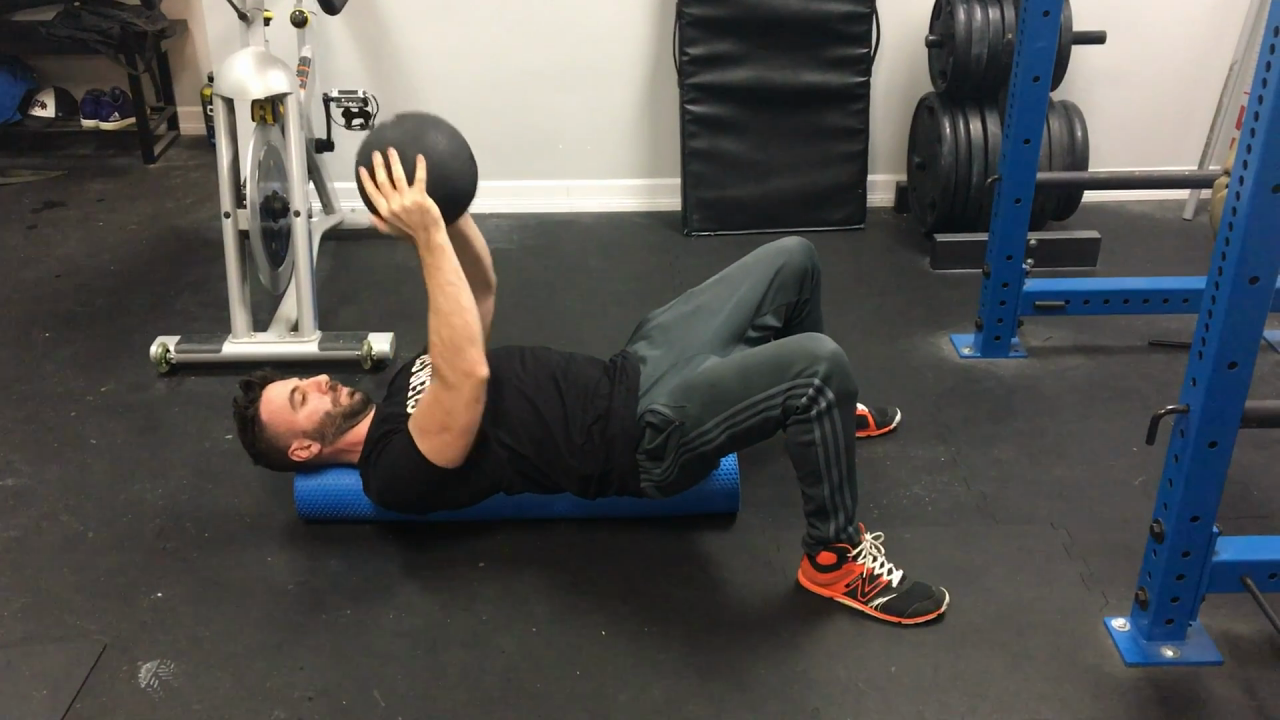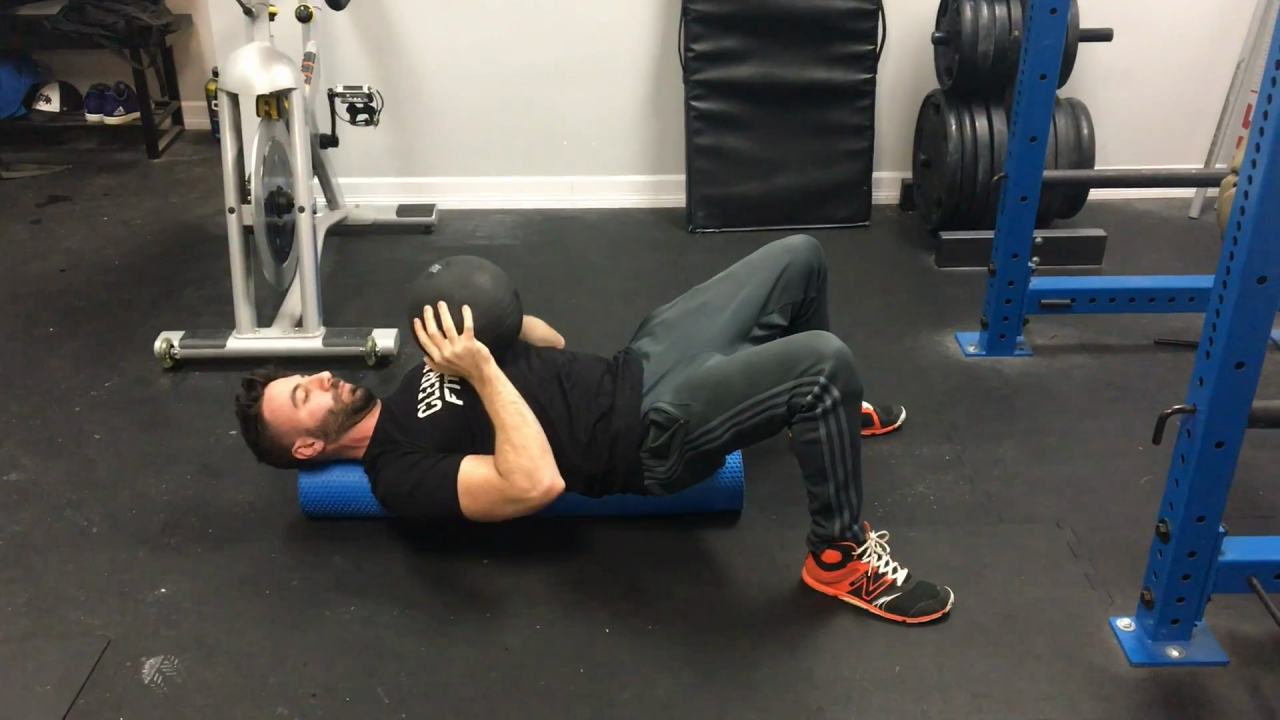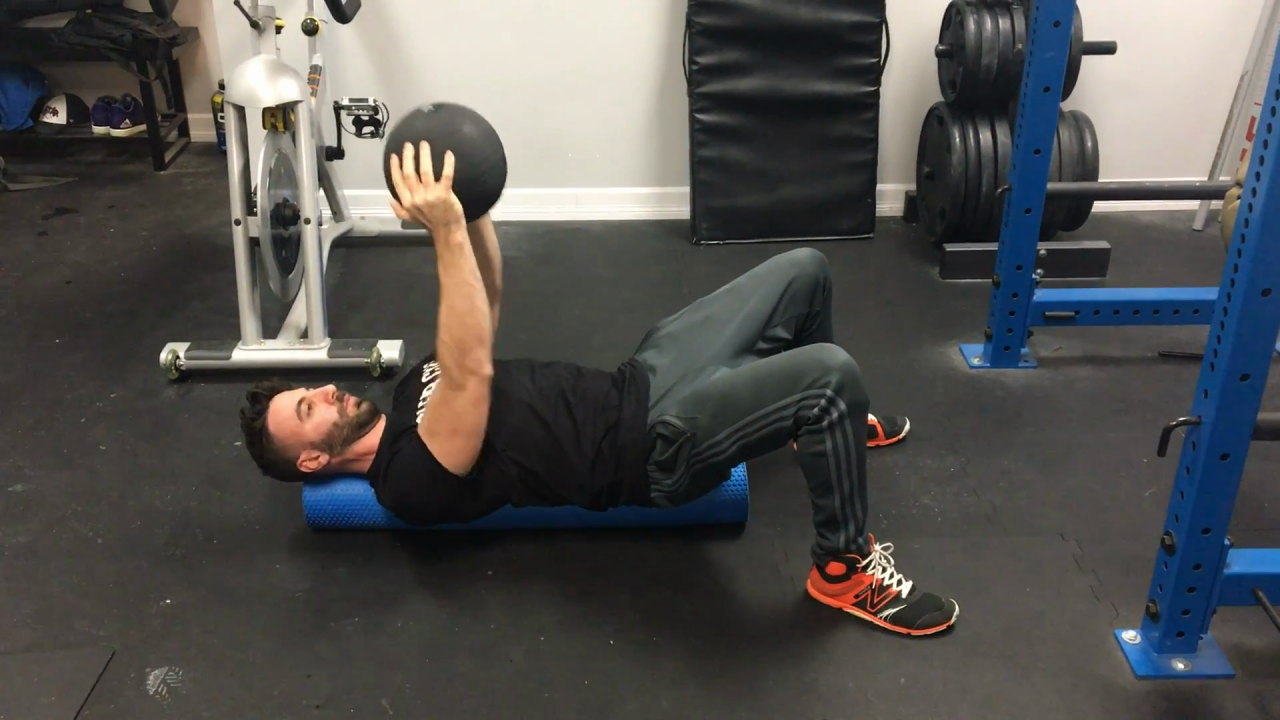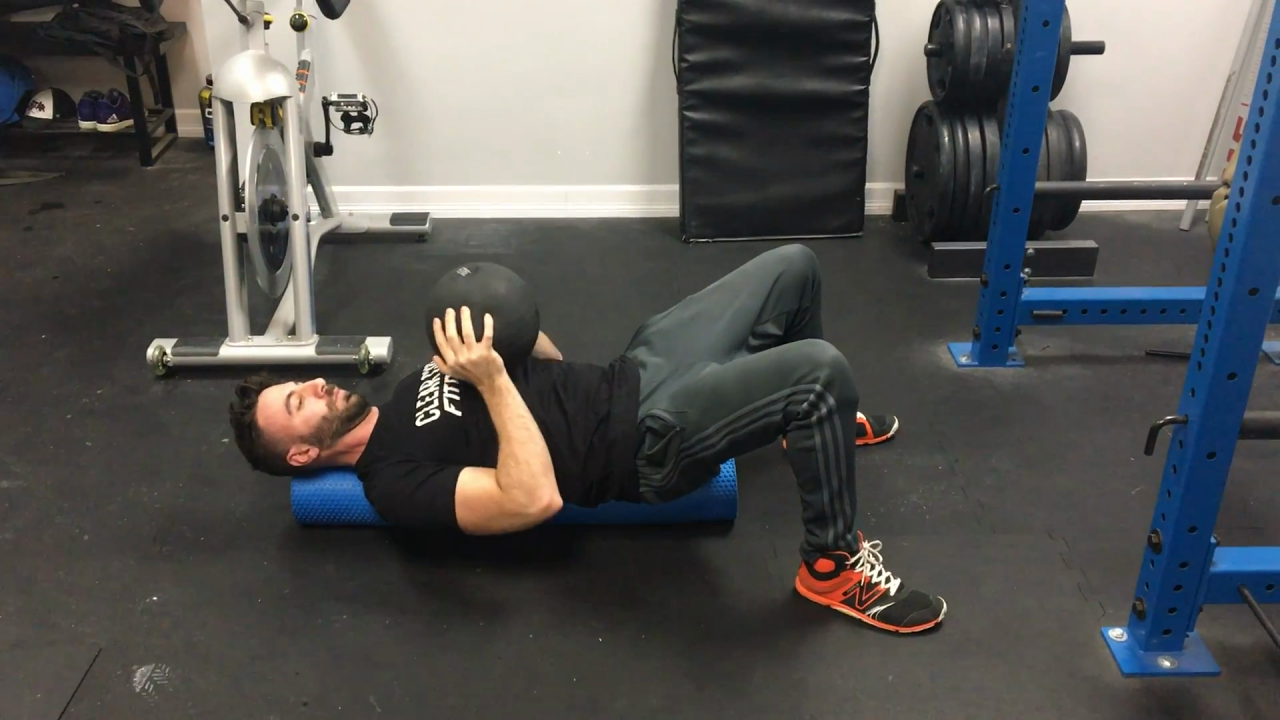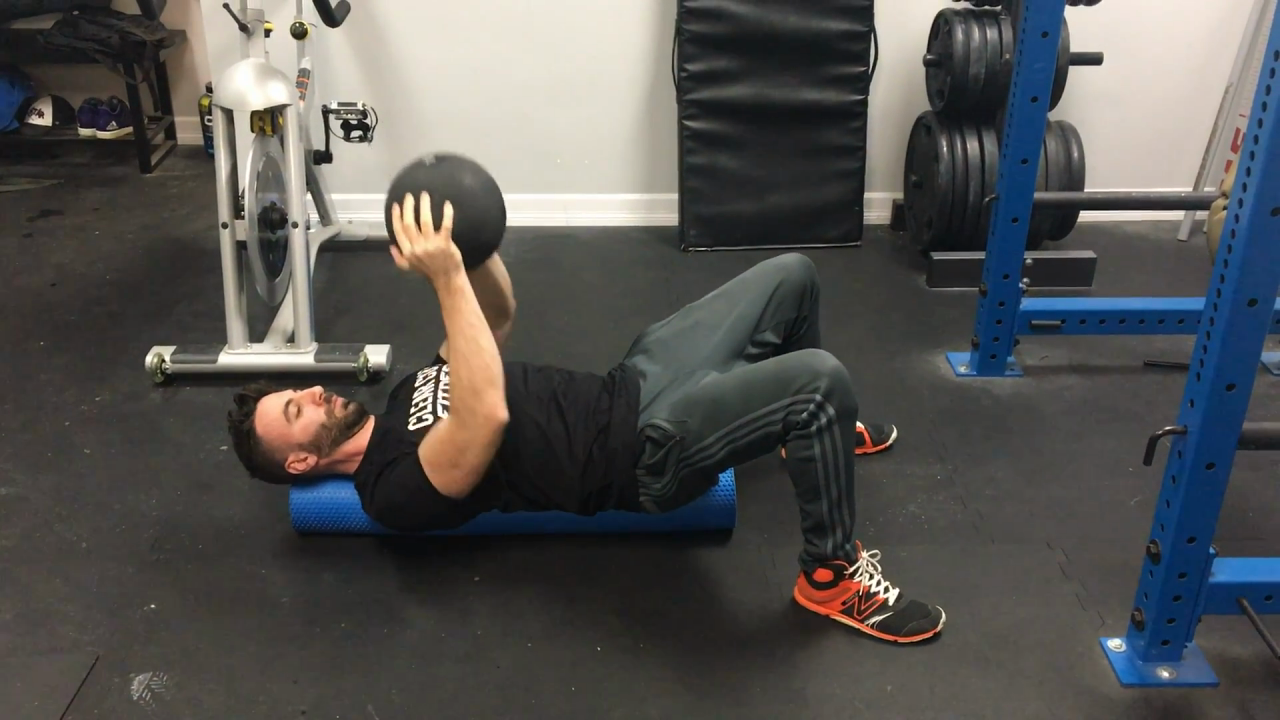
dt=1s
person 1, frame 1
left shoulder: (404, 387)
right shoulder: (396, 474)
left elbow: (480, 291)
right elbow: (472, 374)
left wrist: (448, 212)
right wrist: (427, 235)
left hip: (631, 373)
right hip: (644, 437)
left knee: (792, 259)
right knee: (818, 360)
left ankle: (823, 411)
right ankle: (835, 559)
person 1, frame 2
left shoulder: (420, 382)
right shoulder: (402, 478)
left elbow: (549, 344)
right elbow: (538, 484)
right wrist: (483, 369)
left hip: (633, 367)
right hip: (649, 434)
left knee: (798, 257)
right knee: (825, 359)
left ankle: (824, 416)
right ankle: (841, 557)
person 1, frame 3
left shoulder: (413, 391)
right shoulder: (411, 484)
left elbow: (473, 322)
right elbow: (476, 370)
left wrist: (467, 206)
right wrist: (444, 229)
left hip: (640, 381)
right hip: (655, 446)
left knee: (805, 270)
right knee: (831, 370)
left ankle: (823, 421)
right ankle: (845, 570)
person 1, frame 4
left shoulder: (416, 390)
right shoulder: (397, 484)
left elbow: (547, 361)
right elbow: (538, 498)
left wrist: (504, 324)
right wrist: (493, 374)
left hip: (630, 375)
right hip: (646, 443)
left knee: (793, 267)
right knee: (821, 367)
left ankle: (814, 424)
right ankle: (834, 567)
person 1, frame 5
left shoulder: (404, 399)
right shoulder: (395, 490)
left elbow: (500, 313)
right elbow: (490, 416)
right wrist: (444, 274)
left hip: (627, 386)
right hip: (644, 450)
left knee: (792, 274)
right knee: (820, 374)
left ankle: (814, 430)
right ankle: (832, 576)
